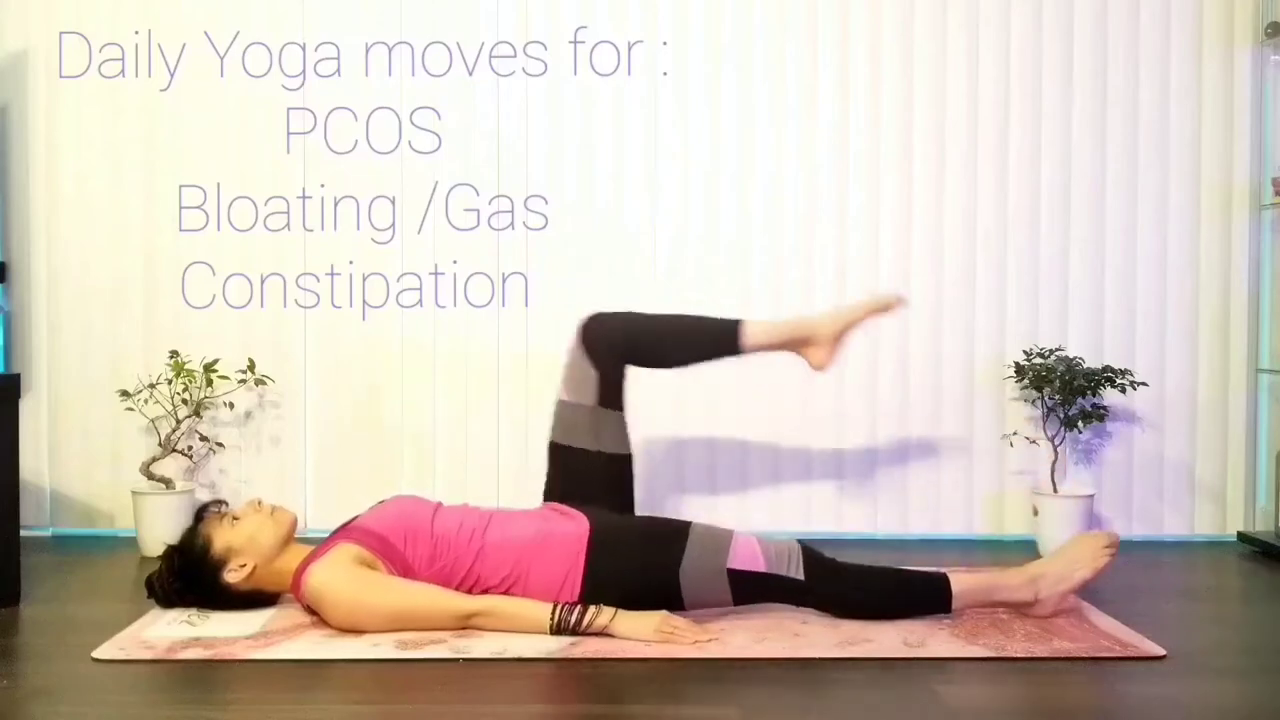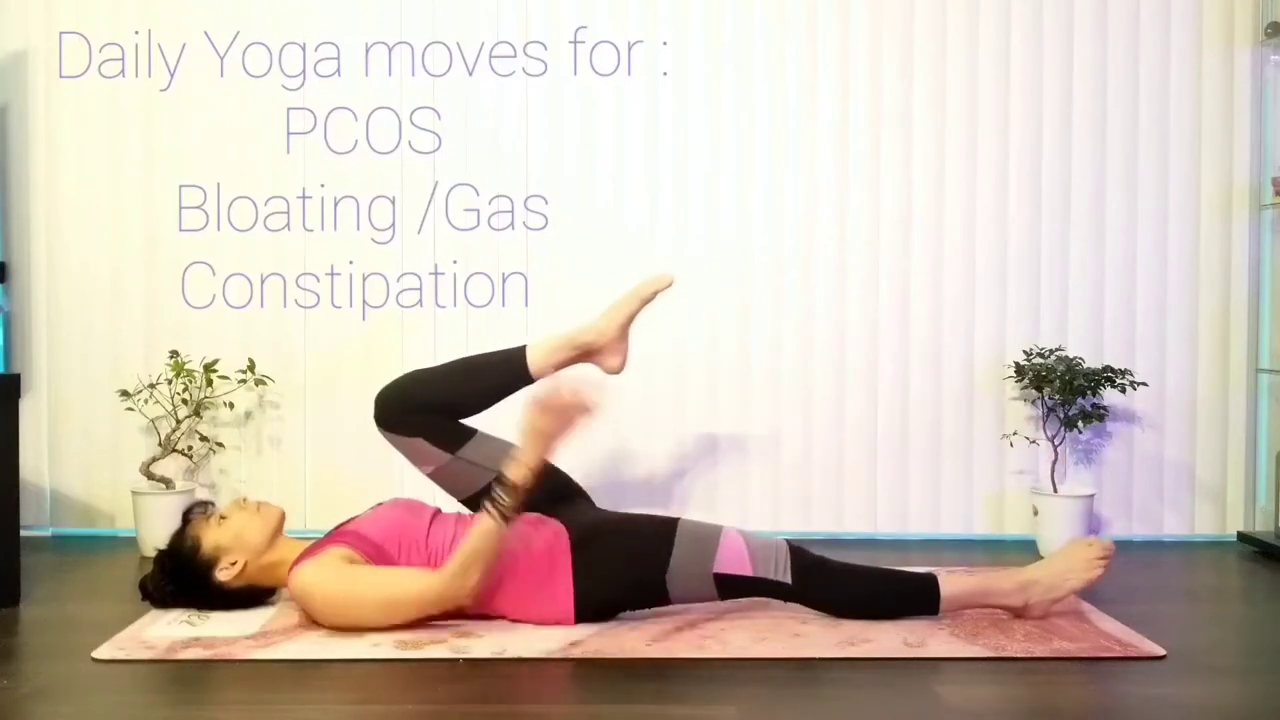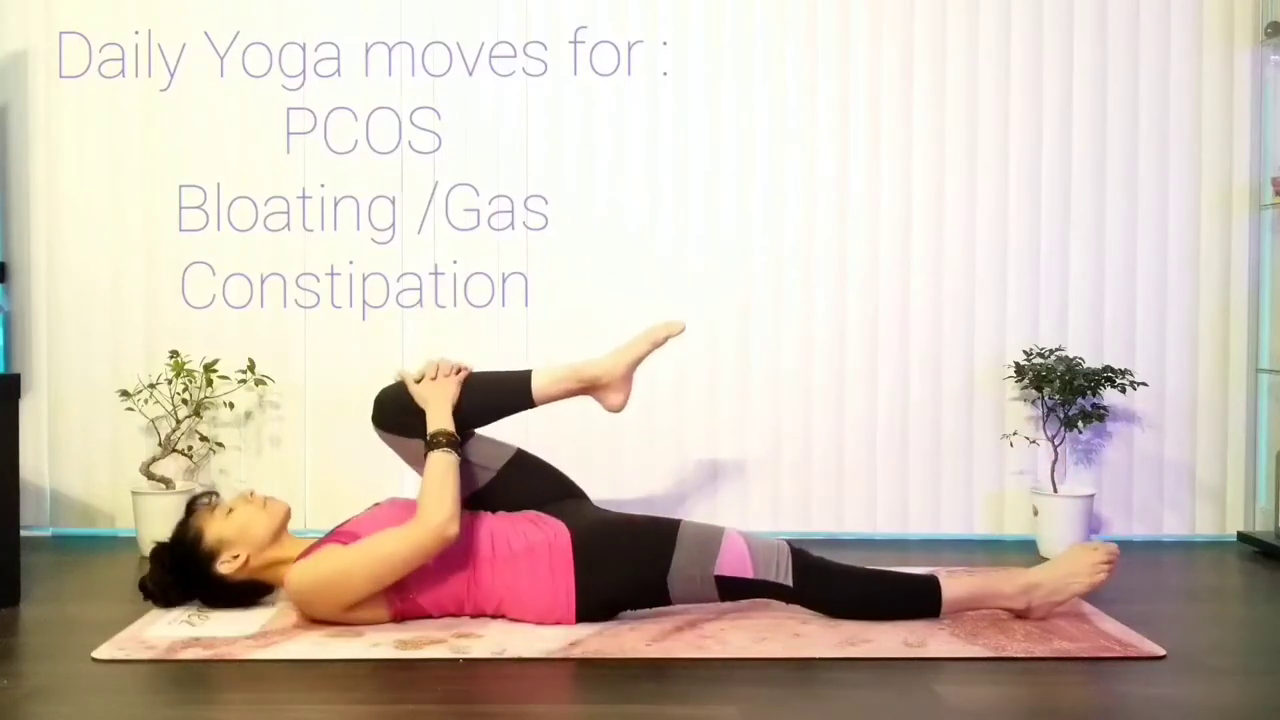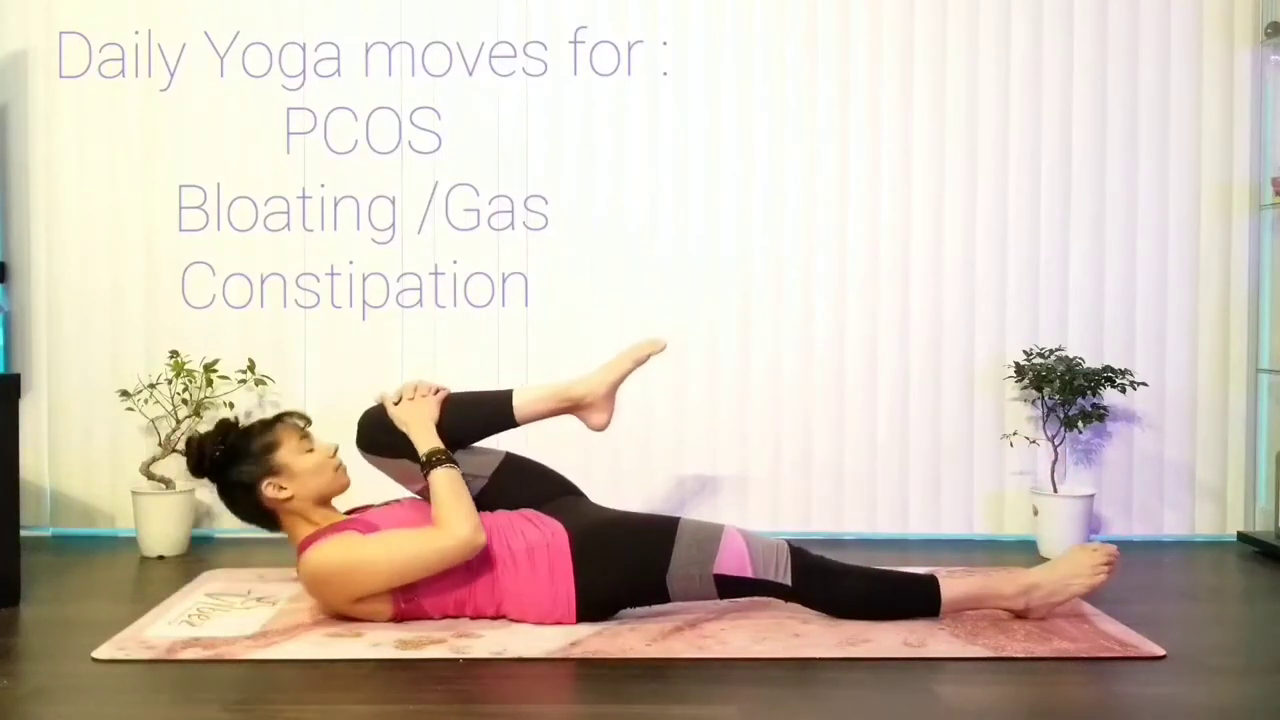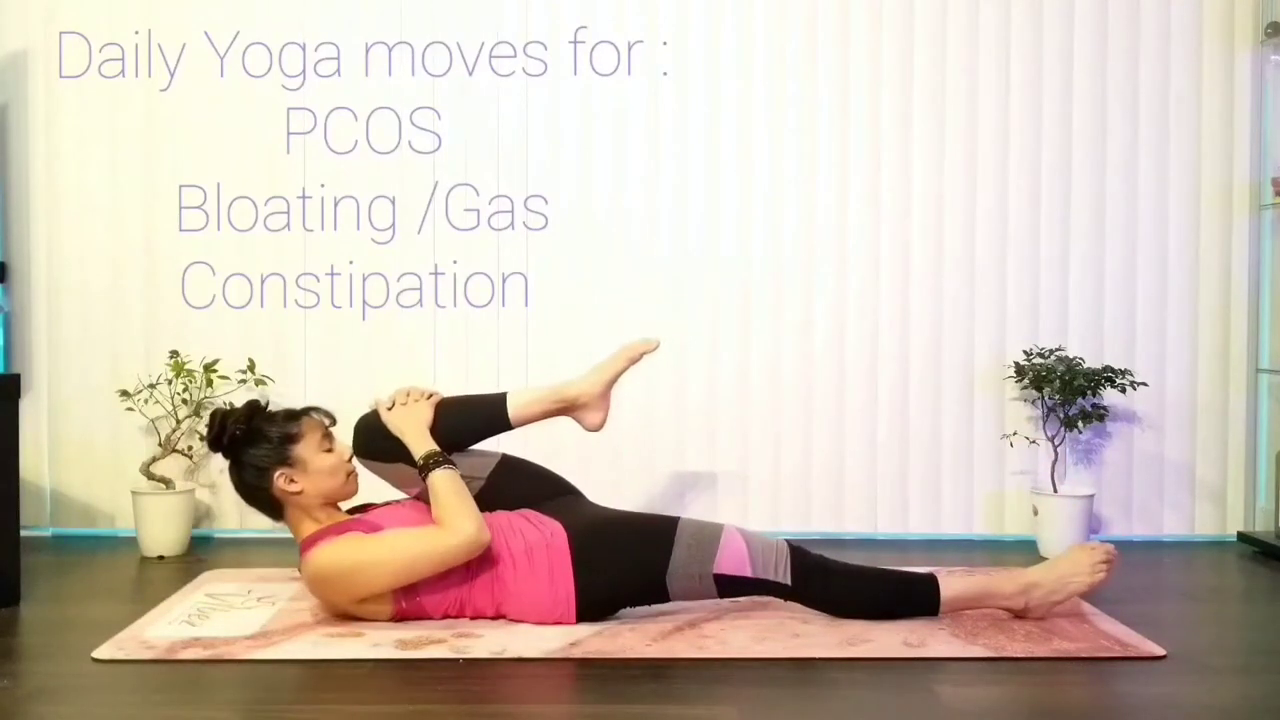
dt=0.7s
person 1, frame 1
left shoulder: (336, 552)
right shoulder: (331, 588)
right elbow: (471, 610)
right wrist: (613, 621)
left hip: (569, 529)
right hip: (584, 566)
left knee: (598, 338)
right knee: (802, 575)
left ankle: (799, 331)
right ankle: (1019, 586)
person 1, frame 2
left shoulder: (325, 557)
right shoulder: (318, 589)
right elbow: (456, 586)
left wrist: (520, 463)
right wrist: (524, 459)
left hip: (557, 537)
right hip: (564, 575)
left knee: (403, 406)
right knee: (790, 574)
left ankle: (578, 346)
right ankle: (1010, 588)
person 1, frame 3
left shoulder: (325, 556)
right shoulder: (315, 586)
left elbow: (433, 522)
right elbow: (440, 530)
left wrist: (429, 409)
right wrist: (442, 421)
left hip: (555, 530)
right hip: (569, 573)
left knee: (397, 405)
right knee: (785, 572)
left ankle: (589, 376)
right ankle: (1012, 591)
person 1, frame 4
left shoulder: (339, 534)
right shoulder: (328, 566)
left elbow: (433, 524)
right elbow: (463, 540)
left wrist: (415, 428)
right wrist: (430, 442)
left hip: (555, 531)
right hip: (572, 572)
left knee: (382, 427)
right knee: (782, 572)
right ankle: (1008, 590)
person 1, frame 5
left shoulder: (342, 531)
right shoulder: (331, 568)
left elbow: (409, 485)
right elbow: (467, 539)
left wrist: (406, 435)
right wrist: (424, 446)
left hip: (557, 532)
right hip: (570, 570)
right knee: (783, 568)
right ankle: (1009, 589)
